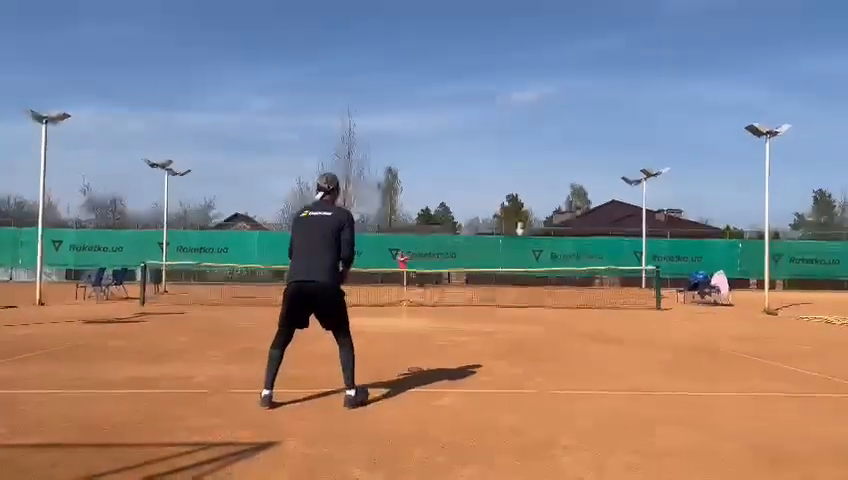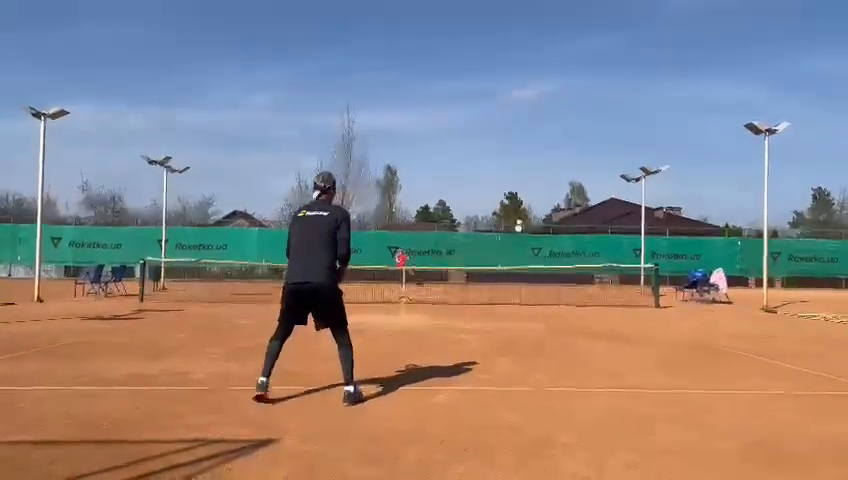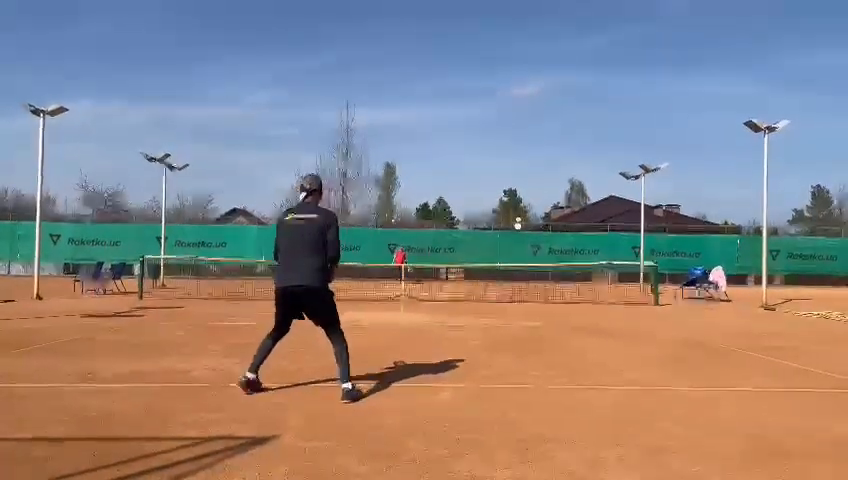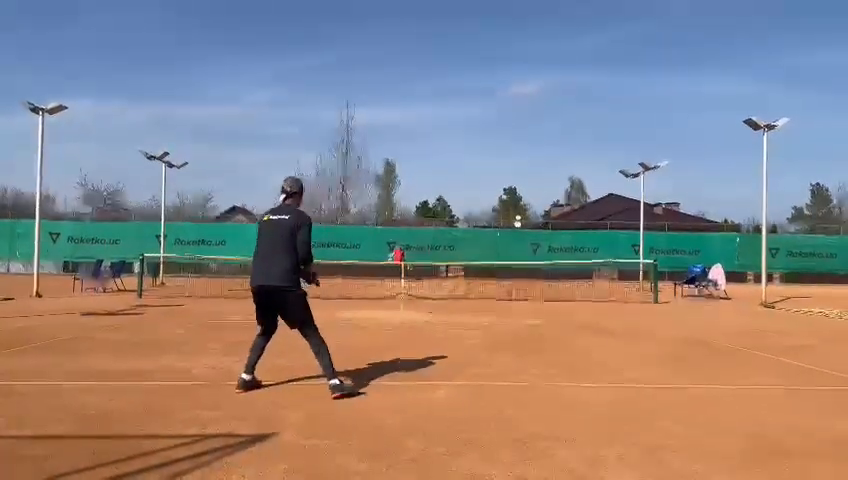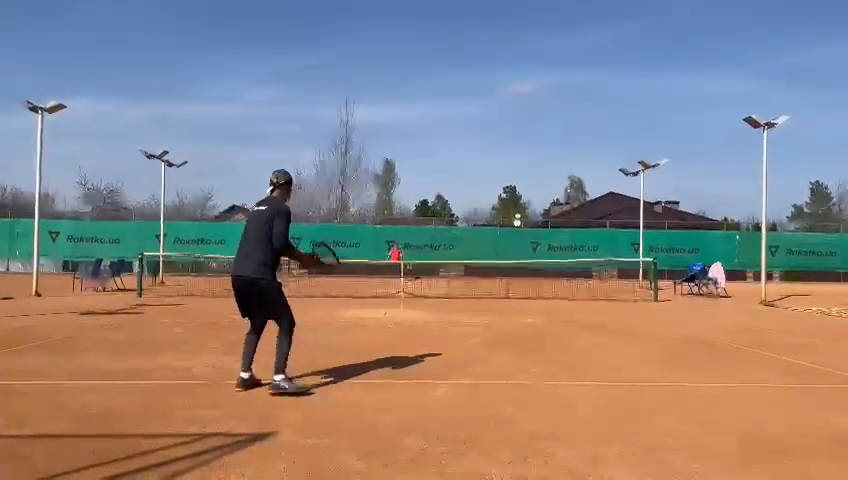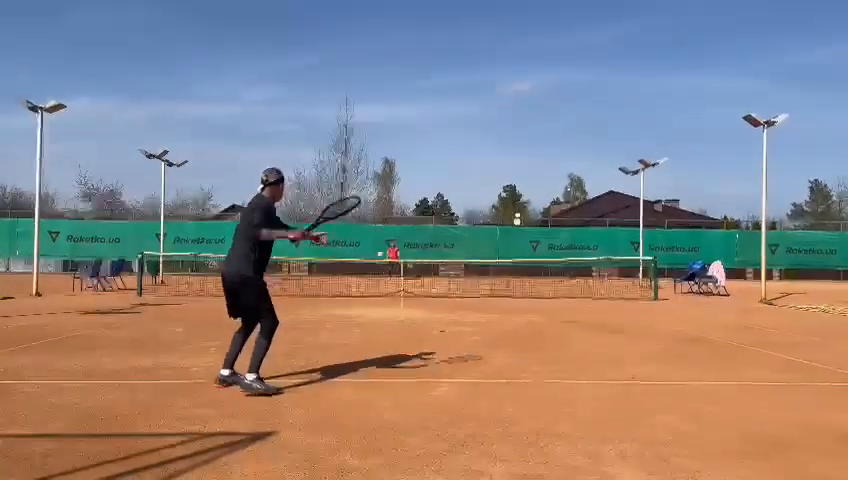
dt=0.2s
person 1, frame 1
left shoulder: (301, 214)
right shoulder: (343, 215)
left elbow: (292, 252)
right elbow: (347, 253)
right wrist: (343, 273)
left hip: (296, 283)
right hip: (325, 284)
left knee: (282, 337)
right knee: (343, 337)
left ankle: (267, 393)
right ankle: (351, 393)
person 1, frame 2
left shoulder: (299, 214)
right shoulder: (340, 214)
left elbow: (289, 251)
right elbow: (344, 252)
right wrist: (340, 272)
left hip: (293, 282)
right hip: (323, 283)
left knee: (281, 332)
right knee: (341, 335)
left ankle: (263, 381)
right ankle: (350, 390)
person 1, frame 3
left shoulder: (286, 217)
right shoulder: (327, 217)
left elbow: (278, 254)
right elbow: (333, 255)
right wrist: (329, 273)
left hip: (283, 284)
right hip: (312, 285)
left knee: (279, 330)
right knee: (335, 334)
left ankle: (250, 376)
right ankle: (347, 387)
person 1, frame 4
left shoulder: (266, 217)
right shoulder: (301, 218)
right elbow: (304, 255)
right wrist: (310, 274)
left hip: (258, 282)
right hip: (284, 284)
left knee: (267, 329)
right knee: (310, 332)
left ankle: (247, 377)
right ankle: (334, 382)
person 1, frame 5
left shoulder: (259, 207)
right shoulder: (281, 209)
right elbow: (280, 244)
left wrist: (299, 255)
right wrist: (303, 258)
left hip: (240, 274)
right hip: (259, 275)
left knee: (257, 324)
right knee: (286, 324)
left ankle: (244, 375)
right ankle: (279, 378)
person 1, frame 6
left shoulder: (263, 206)
right shoulder: (261, 206)
left elbow: (280, 228)
right elbow: (259, 233)
left wrist: (307, 235)
right wrist: (289, 234)
left hip: (234, 274)
right hip: (244, 274)
left knee: (248, 323)
right knee: (269, 323)
left ankle: (226, 373)
right ankle: (251, 378)
